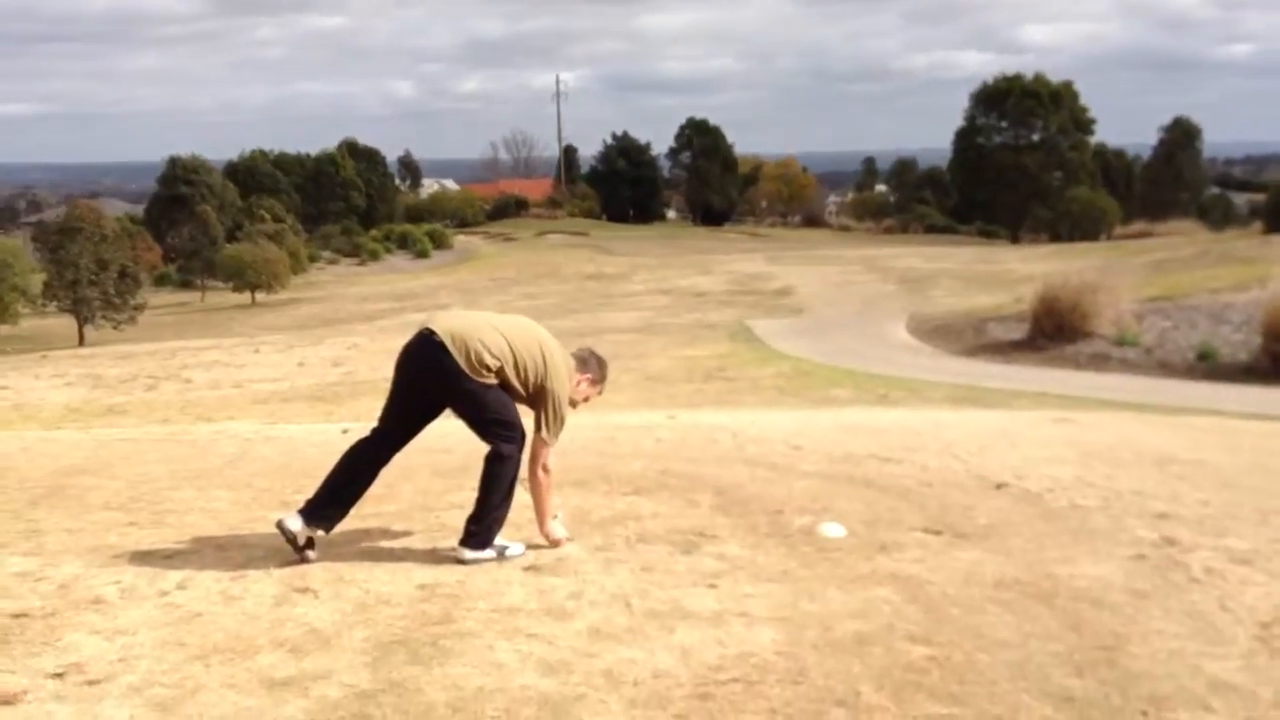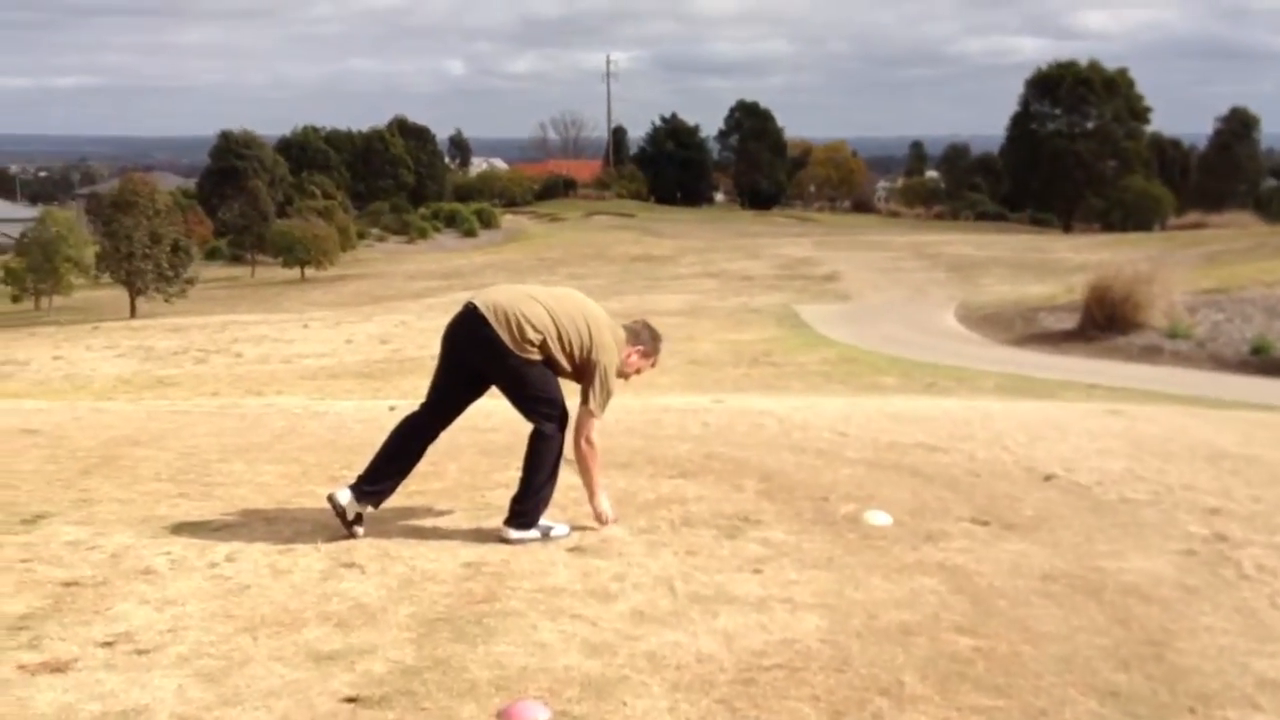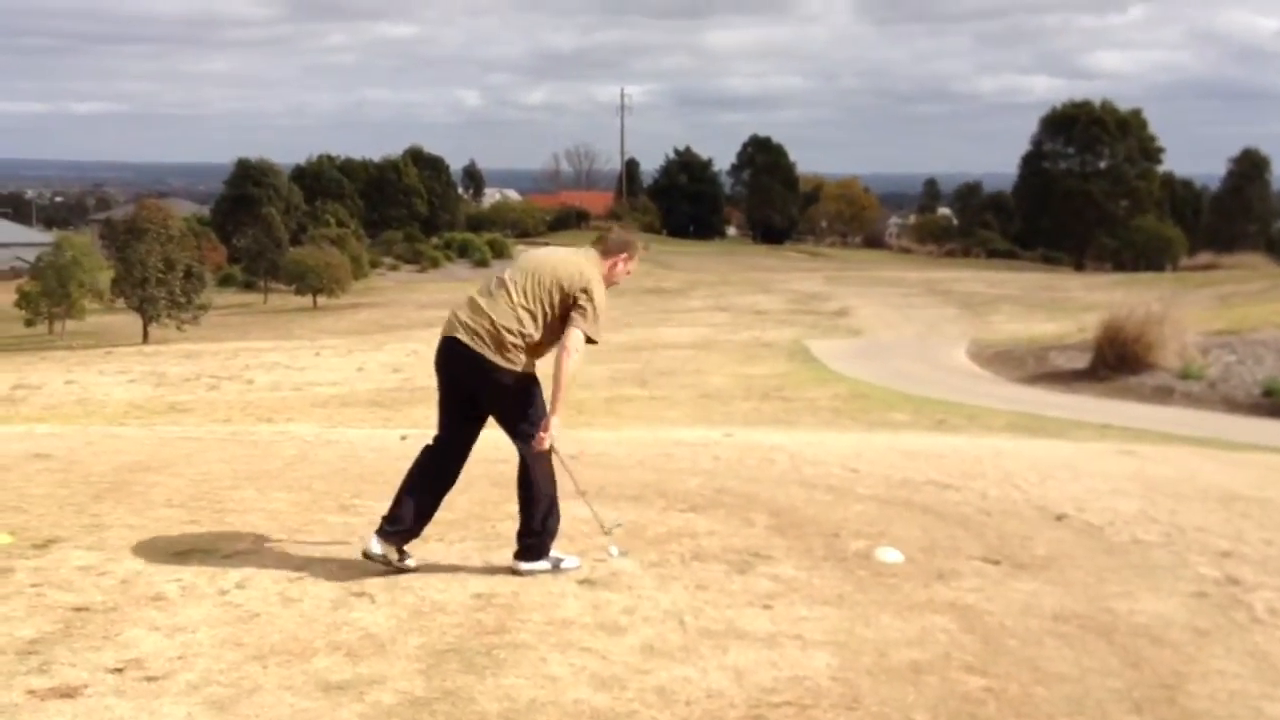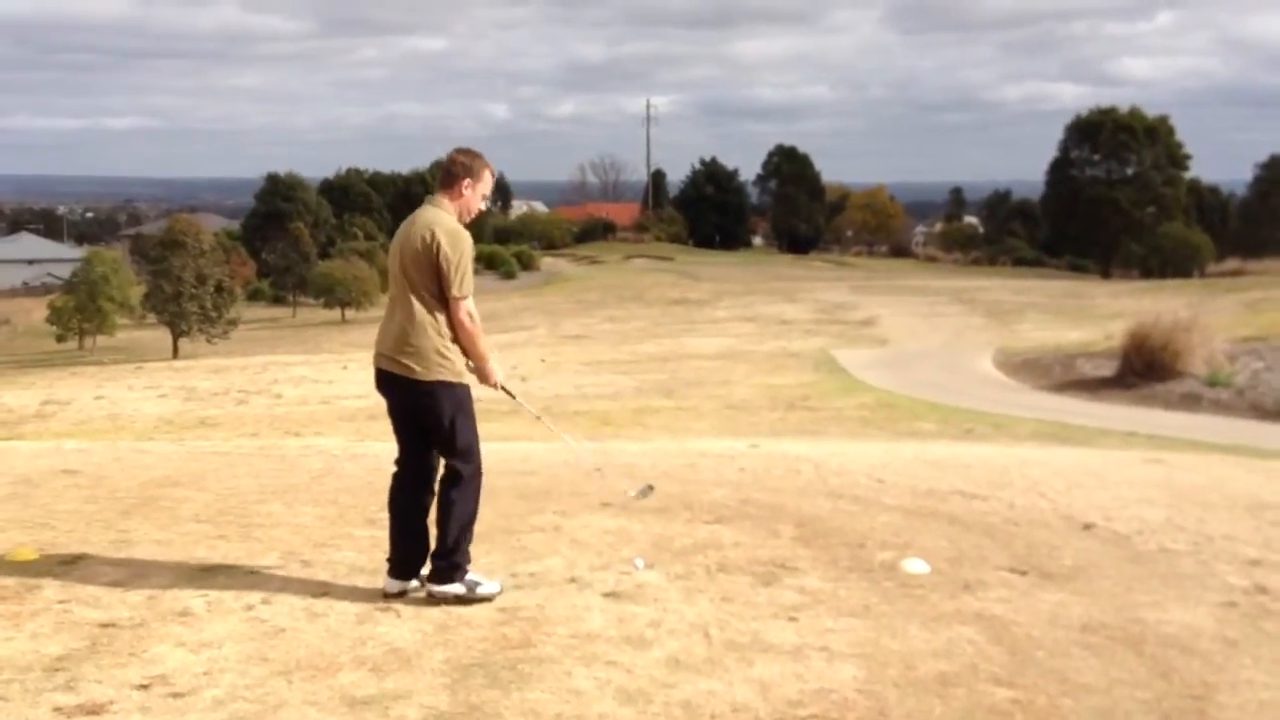
dt=1s
person 1, frame 1
left shoulder: (543, 350)
right shoulder: (559, 380)
right elbow: (540, 464)
right wrist: (547, 524)
left hip: (426, 342)
right hip: (463, 359)
left knee: (384, 438)
right knee: (509, 441)
left ankle: (307, 521)
right ankle: (478, 542)
person 1, frame 2
left shoulder: (598, 327)
right shoulder: (607, 353)
right elbow: (584, 438)
right wrist: (597, 496)
left hip: (473, 317)
right hip: (508, 335)
left knee: (432, 414)
right knee: (552, 420)
left ankle: (358, 496)
right ankle: (524, 522)
person 1, frame 3
left shoulder: (549, 255)
right shoulder: (591, 285)
right elbow: (569, 351)
right wrist: (553, 415)
left hip: (457, 340)
right hip: (498, 356)
left knee: (447, 448)
right knee: (536, 447)
left ankle: (389, 538)
right ankle: (534, 553)
person 1, frame 4
left shoulder: (409, 226)
right shoulder: (452, 234)
right elbow: (462, 314)
left wrist: (467, 357)
right wrist: (485, 363)
left hip: (394, 365)
right hip: (434, 372)
left knee: (413, 468)
right knee: (464, 467)
left ankle: (403, 570)
right ankle: (448, 571)
